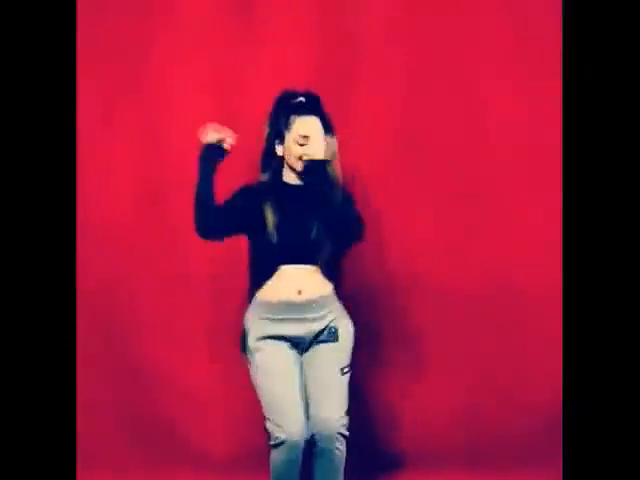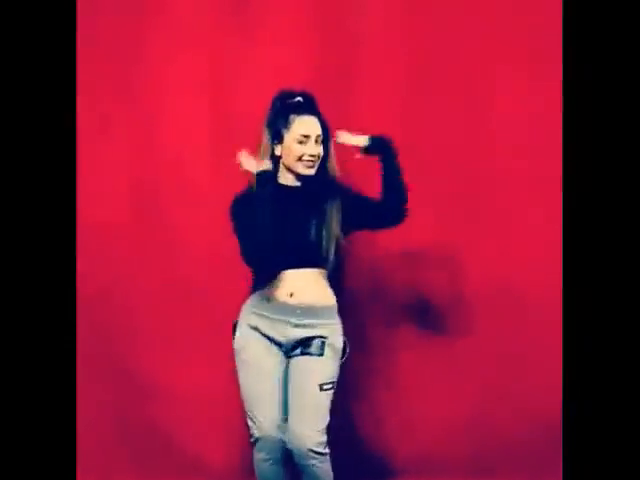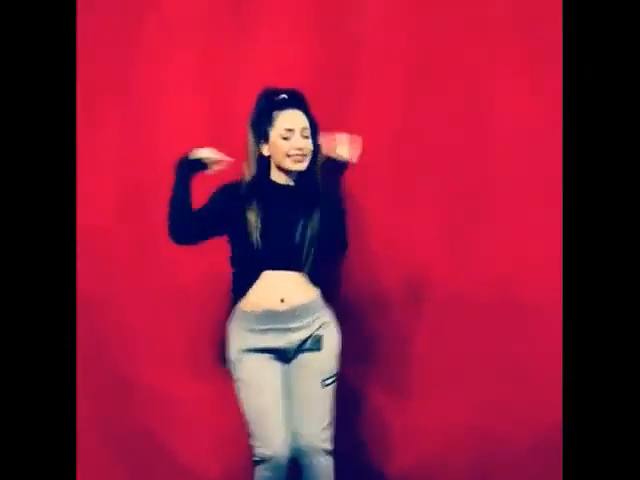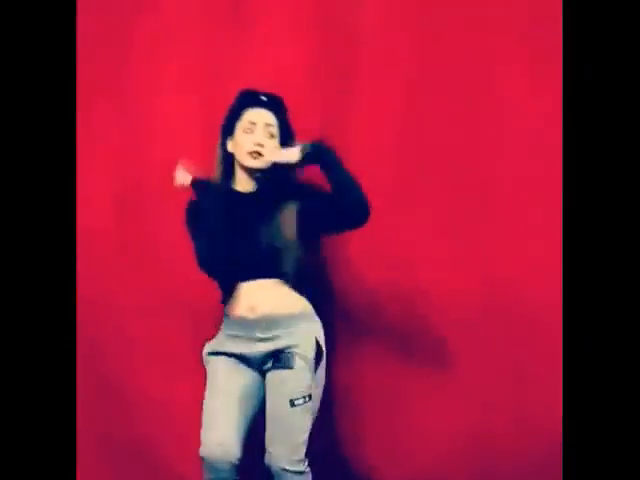
dt=0.5s
person 1, frame 1
left shoulder: (329, 194)
right shoulder: (256, 197)
left elbow: (352, 233)
right elbow: (208, 226)
left wrist: (319, 173)
right wrist: (210, 157)
left hip: (325, 320)
right hip: (270, 324)
left knee: (330, 428)
right knee: (290, 431)
person 1, frame 2
left shoulder: (333, 196)
right shoulder: (252, 201)
left elbow: (391, 213)
right elbow: (257, 254)
left wrist: (383, 151)
right wrist: (264, 184)
left hip: (319, 329)
right hip: (261, 324)
left knee: (309, 441)
right knee: (266, 435)
person 1, frame 3
left shoulder: (317, 197)
right shoulder: (238, 197)
left elbow: (332, 253)
right elbow: (183, 232)
left wrist: (334, 172)
right wrist: (187, 169)
left hip: (312, 328)
right hip: (252, 333)
left knee: (314, 444)
right knee: (274, 448)
person 1, frame 4
left shoulder: (294, 201)
right shoulder: (208, 205)
left elbow: (356, 213)
right elbow: (214, 264)
left wrist: (321, 155)
right wrist: (206, 195)
left hip: (294, 338)
right hip: (235, 340)
